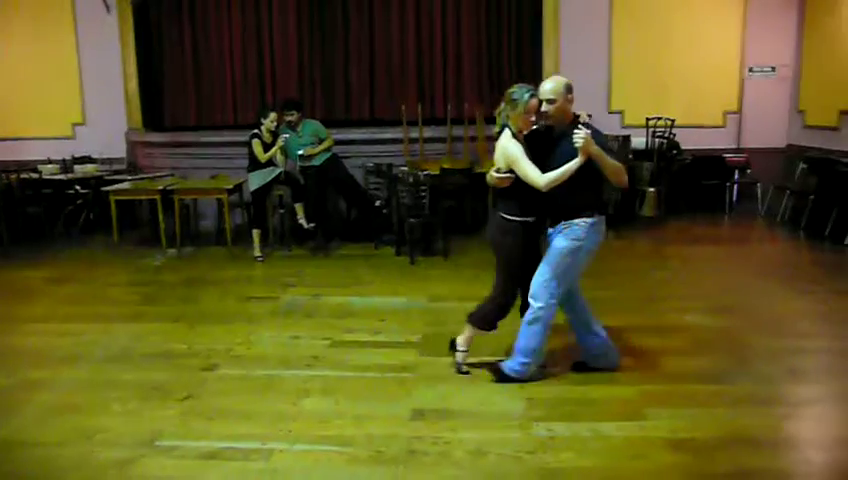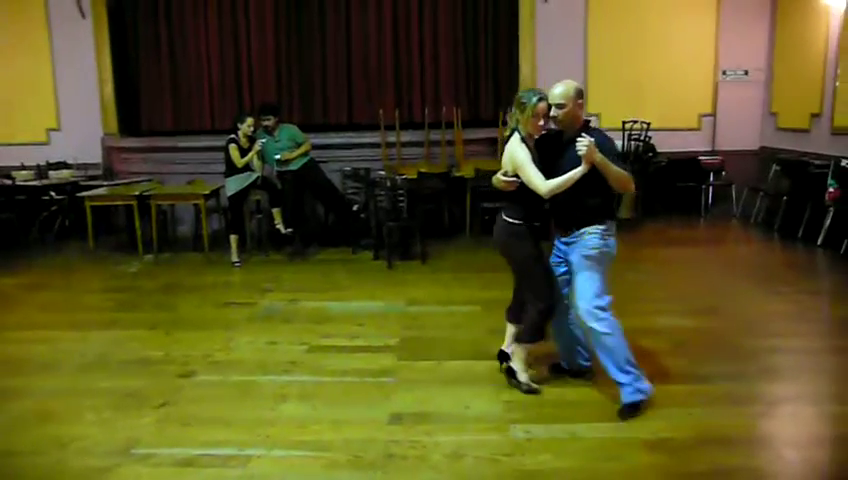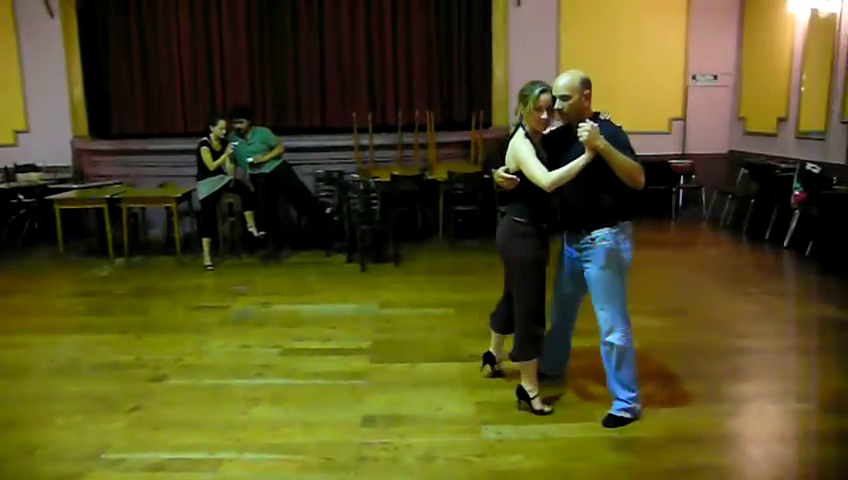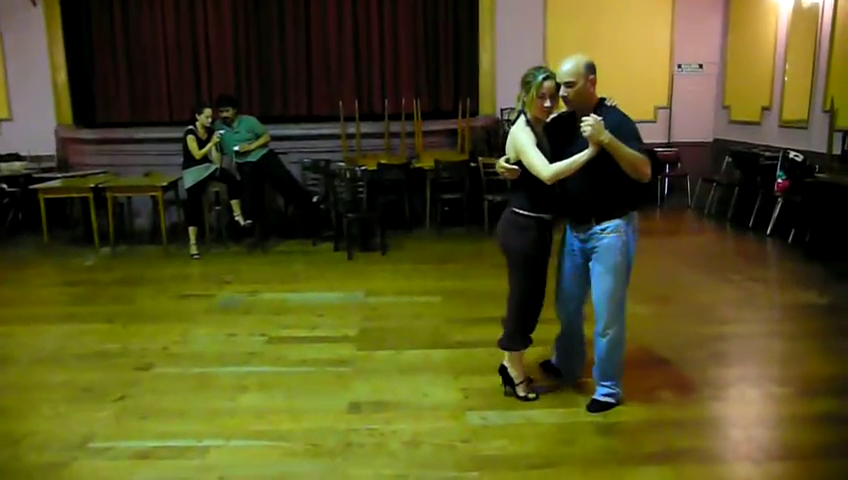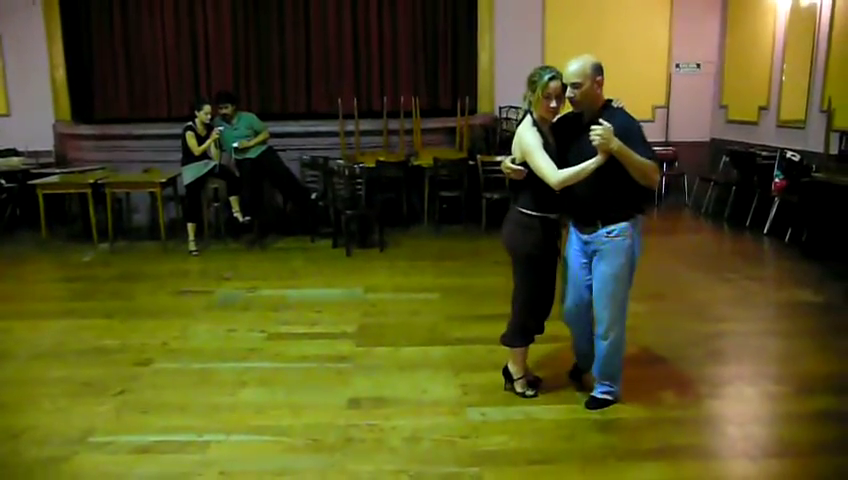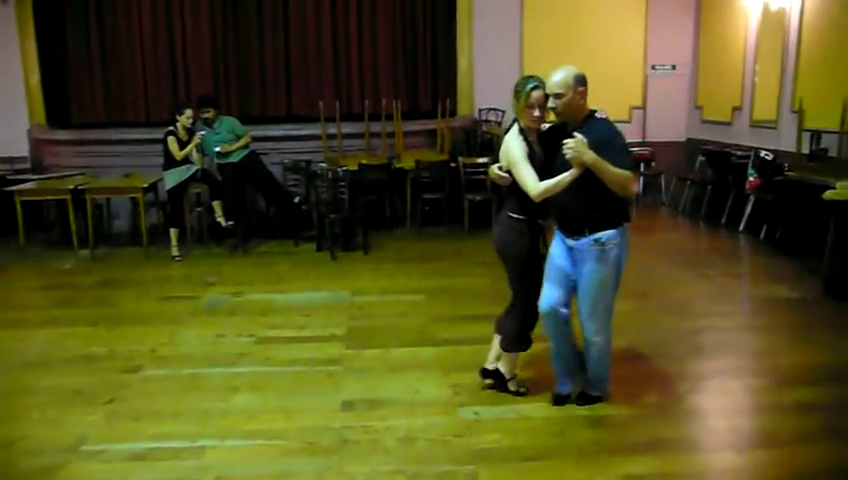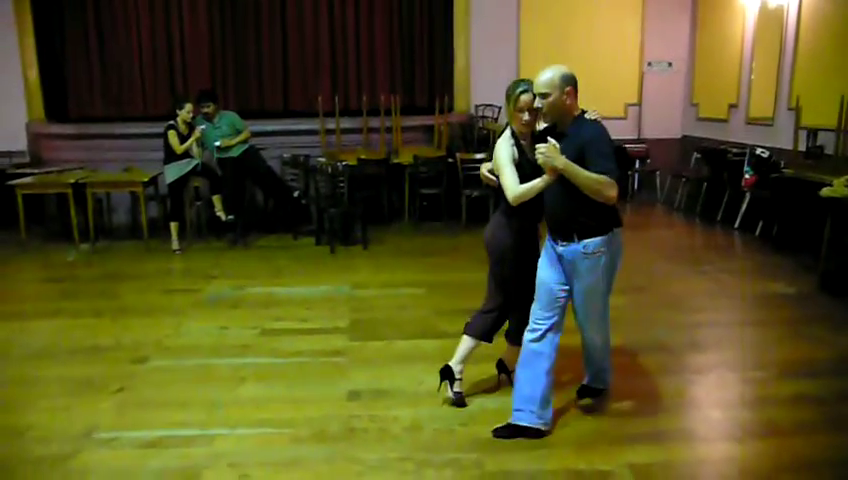
dt=0.4s
person 1, frame 1
left shoulder: (587, 135)
left elbow: (621, 180)
left wrist: (593, 151)
left hip: (580, 227)
right hip: (559, 227)
left knee: (542, 292)
right knee: (565, 294)
left ankle: (521, 365)
right ankle: (600, 354)
person 1, frame 2
left shoulder: (598, 141)
right shoulder: (549, 141)
left elbow: (628, 187)
left wrist: (597, 159)
right wrist: (501, 178)
left hip: (592, 235)
right hip: (562, 235)
left knee: (591, 307)
right knee: (554, 299)
left ankle: (634, 387)
right ankle: (576, 360)
person 1, frame 3
left shoulder: (608, 132)
right shoulder: (557, 138)
left elbow: (637, 180)
left wrist: (601, 146)
right wrist: (504, 175)
left hip: (605, 239)
right hip: (573, 239)
left knee: (612, 323)
right knee: (562, 308)
left ankle: (627, 402)
right ankle: (552, 365)
person 1, frame 4
left shoulder: (615, 120)
right shoulder: (560, 125)
left elbow: (644, 173)
left wrist: (606, 139)
right wrist: (507, 164)
left hip: (611, 230)
right hip: (575, 229)
left knee: (608, 314)
right knee: (567, 305)
left ankle: (609, 388)
right ankle: (567, 365)
person 1, frame 5
left shoulder: (622, 123)
right shoulder: (565, 125)
left elbow: (652, 178)
left wrist: (615, 147)
right wrist: (513, 165)
left hip: (615, 233)
right hip: (578, 231)
left knee: (608, 316)
right knee: (573, 308)
left ankle: (607, 386)
right ankle: (585, 360)
person 1, frame 6
left shoulder: (605, 134)
right shoulder: (553, 134)
left elbow: (630, 188)
left wrist: (590, 159)
left hip: (602, 239)
right hip: (565, 237)
left knee: (594, 320)
right knee: (550, 307)
left ankle: (596, 385)
right ankle: (569, 378)
person 1, frame 7
left shoulder: (593, 134)
right shoulder: (547, 134)
left elbow: (610, 192)
left wrist: (562, 163)
left hip: (593, 244)
right hip: (555, 243)
left knee: (591, 322)
right knee: (541, 324)
left ankle: (598, 380)
right ankle: (531, 416)
person 2, frame 1
left shoulder: (519, 139)
right shoulder: (510, 145)
right elbow: (543, 182)
right wrist: (581, 158)
left hip: (523, 226)
right hip: (509, 228)
right knee: (505, 294)
right ankle: (461, 343)
person 2, frame 2
left shoulder: (529, 142)
right shoulder: (518, 148)
right elbow: (545, 189)
right wrist: (584, 166)
left hip: (523, 228)
right hip: (515, 231)
left knee: (527, 292)
right knee: (544, 296)
left ankle: (508, 350)
right ankle: (518, 364)
person 2, frame 3
left shoulder: (540, 139)
right shoulder: (521, 144)
right elbow: (548, 182)
right wrist: (588, 155)
left hip: (525, 231)
right hip: (521, 233)
left knee: (514, 296)
right knee: (530, 309)
left ankle: (493, 353)
right ankle: (528, 389)
person 2, frame 4
left shoulder: (545, 127)
right shoulder: (522, 132)
right elbow: (547, 174)
right wrist: (592, 150)
left hip: (535, 224)
right hip: (521, 225)
left knee: (530, 297)
right knee: (523, 299)
left ankle: (509, 364)
right ankle: (515, 377)
person 2, frame 5
left shoulder: (553, 127)
right shoulder: (528, 134)
right elbow: (556, 179)
right wrist: (600, 158)
left hip: (545, 225)
right hip: (527, 226)
left knee: (541, 298)
right knee: (527, 299)
left ankle: (518, 367)
right ankle: (515, 373)
person 2, frame 6
left shoulder: (540, 135)
right shoulder: (515, 142)
right elbow: (536, 191)
right wrist: (577, 170)
left hip: (527, 229)
right hip: (517, 230)
left knee: (522, 301)
right knee: (526, 302)
left ankle: (493, 365)
right ankle: (506, 373)
person 2, frame 7
left shoulder: (537, 137)
right shoulder: (506, 146)
right elbow: (514, 194)
right wrist: (550, 175)
left hip: (517, 230)
right hip: (511, 232)
left knee: (498, 303)
right knee: (524, 301)
left ankle: (455, 366)
right ankle: (511, 364)
person 3, frame 1
left shoulder: (275, 134)
right shoulder: (255, 136)
left elbow: (278, 157)
right elbow: (262, 158)
left wrist: (282, 170)
right wrist: (277, 147)
left hip: (272, 170)
right hip: (257, 174)
left knee: (296, 182)
right knee: (259, 210)
left ankle: (301, 218)
right ankle: (256, 248)
person 3, frame 2
left shoulder: (251, 139)
right shoulder: (232, 141)
left elbow: (255, 162)
right elbow: (239, 163)
right wrist: (254, 151)
left hip: (249, 175)
right hip: (234, 179)
left knee: (274, 188)
right knee: (236, 214)
left ankle: (278, 223)
right ankle: (234, 253)
person 3, frame 3
left shoulder: (223, 142)
right shoulder: (204, 144)
left elbow: (227, 166)
right elbow: (211, 166)
right wrist: (226, 154)
left hip: (221, 177)
right hip: (206, 182)
left knee: (246, 191)
right knee: (208, 218)
left ankle: (251, 227)
right ankle: (206, 256)
person 3, frame 4
left shoulder: (209, 130)
right shoulder: (190, 132)
left elbow: (214, 157)
right elbow: (197, 155)
right wrist: (212, 143)
left hip: (207, 166)
right hip: (192, 170)
left knee: (233, 180)
right knee: (194, 206)
left ankle: (238, 215)
right ankle: (193, 244)
person 3, frame 5
left shoulder: (209, 127)
right shoulder: (189, 129)
left elbow: (213, 154)
right elbow: (196, 151)
right wrist: (211, 139)
left hip: (206, 162)
right hip: (191, 167)
left knee: (232, 177)
right knee: (193, 203)
left ankle: (236, 212)
right ankle: (191, 241)
person 3, frame 6
left shoulder: (190, 132)
right shoulder: (170, 134)
left elbow: (195, 158)
right elbow: (178, 156)
right wrist: (193, 144)
left hip: (188, 167)
right hip: (173, 172)
left knee: (215, 181)
right knee: (176, 207)
left ankle: (219, 217)
right ankle: (174, 246)
person 3, frame 7
left shoulder: (190, 125)
right shoulder: (171, 128)
right elbow: (178, 150)
right wrist: (193, 138)
left hip: (189, 161)
right hip: (174, 166)
left knee: (214, 176)
right knee: (176, 202)
left ankle: (219, 211)
right ankle: (174, 240)
person 4, frame 1
left shoulder: (312, 125)
right shoulder: (282, 131)
left elbow: (330, 140)
left wrist: (315, 150)
left hip: (327, 160)
right hip: (308, 169)
left knee: (350, 187)
right knee: (315, 204)
left ankle: (374, 214)
right ankle: (327, 234)
person 4, frame 2
left shoulder: (290, 129)
right shoulder: (260, 135)
left elbow: (307, 144)
left wrist: (292, 154)
left hip: (305, 165)
right hip: (286, 174)
left knee: (328, 192)
right knee: (293, 208)
left ankle: (351, 219)
right ankle: (305, 239)
person 4, frame 3
left shoulder: (262, 132)
right shoulder: (232, 138)
left elbow: (280, 148)
left wrist: (265, 157)
left hip: (277, 168)
right hip: (259, 177)
left knee: (301, 195)
right knee: (265, 211)
left ankle: (324, 223)
right ankle: (277, 242)
person 4, frame 4
left shoulder: (248, 121)
right shoulder: (218, 127)
left elbow: (267, 136)
left wrist: (251, 146)
left hip: (263, 156)
right hip: (245, 165)
left knee: (287, 183)
right knee: (252, 200)
left ankle: (312, 210)
right ankle: (263, 231)
person 4, frame 5
left shoulder: (248, 117)
right shoulder: (217, 123)
left elbow: (266, 133)
left wrist: (250, 143)
left hip: (262, 152)
right hip: (244, 161)
left knee: (286, 179)
right knee: (251, 195)
left ankle: (309, 206)
right ankle: (260, 227)
person 4, frame 6
left shoulder: (229, 121)
right shoulder: (199, 128)
left elbow: (248, 137)
left wrist: (232, 147)
left hip: (244, 156)
right hip: (226, 165)
left knee: (268, 182)
right knee: (233, 199)
left ankle: (291, 208)
right ankle: (241, 231)
person 4, frame 7
left shoulder: (229, 116)
right shoulder: (199, 122)
left elbow: (247, 132)
left wrist: (232, 142)
left hip: (244, 151)
right hip: (226, 159)
left knee: (267, 176)
right knee: (233, 192)
left ankle: (291, 202)
right ankle: (240, 227)
